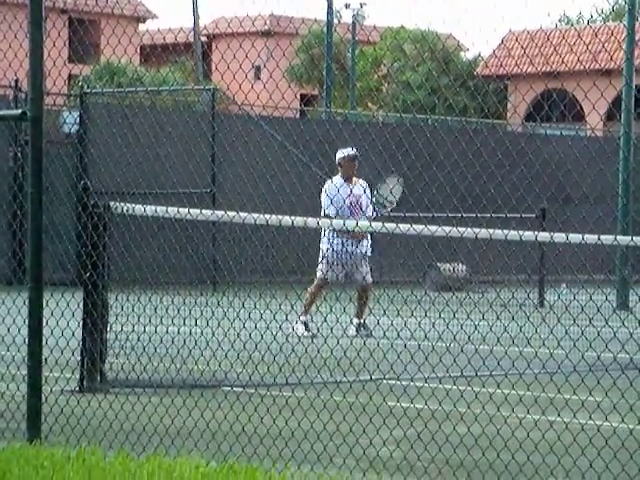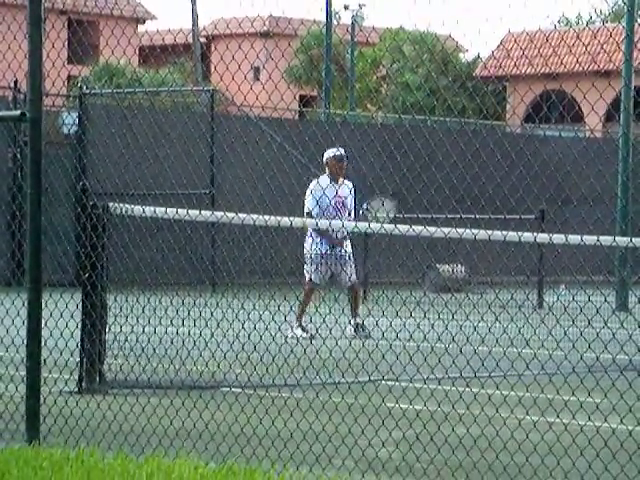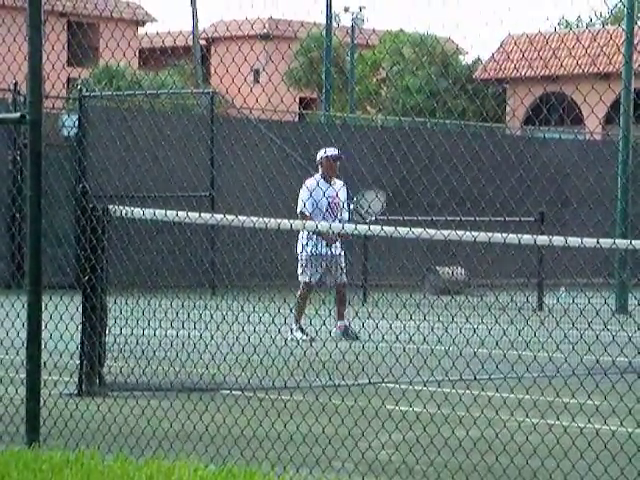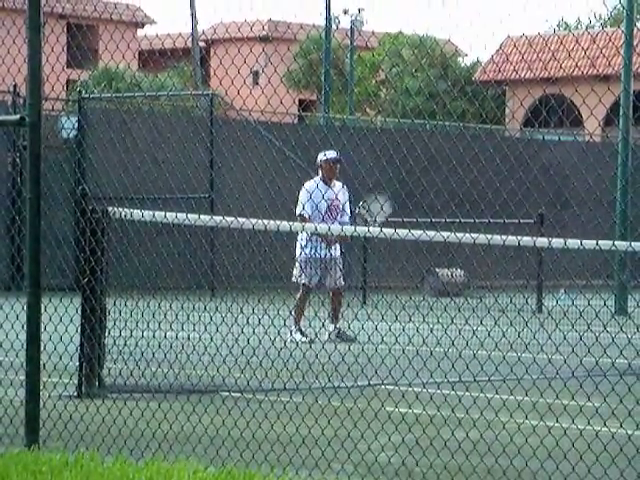
dt=0.2s
person 1, frame 1
left shoulder: (363, 186)
right shoulder: (332, 186)
left elbow: (368, 216)
right elbow: (327, 218)
left wrist: (365, 229)
right wrist: (351, 233)
left hip: (359, 246)
right hip: (335, 245)
left knee: (365, 285)
right knee: (322, 281)
left ankle: (358, 323)
right ankle: (302, 320)
person 1, frame 2
left shoulder: (348, 186)
right shoulder: (317, 185)
left elbow: (349, 217)
right elbow: (309, 216)
left wrist: (345, 235)
right wrist: (327, 237)
left hip: (342, 246)
right hip: (319, 246)
left knee: (353, 285)
right knee: (311, 284)
left ankle: (355, 323)
right ankle: (297, 324)
person 1, frame 3
left shoulder: (341, 187)
right shoulder: (311, 185)
right elbow: (303, 215)
left wrist: (341, 233)
right wrist: (323, 235)
left hip: (334, 247)
right hip: (313, 246)
left knee: (341, 285)
right knee: (307, 286)
left ankle: (341, 325)
right ankle: (296, 326)
person 1, frame 4
left shoulder: (342, 189)
right shoulder: (311, 188)
left elbow: (344, 220)
right elbow: (303, 218)
left wrist: (339, 236)
right wrist: (324, 236)
left hip: (333, 249)
right hip: (311, 248)
left knee: (337, 289)
right knee: (306, 288)
left ankle: (333, 328)
right ankle: (295, 328)
